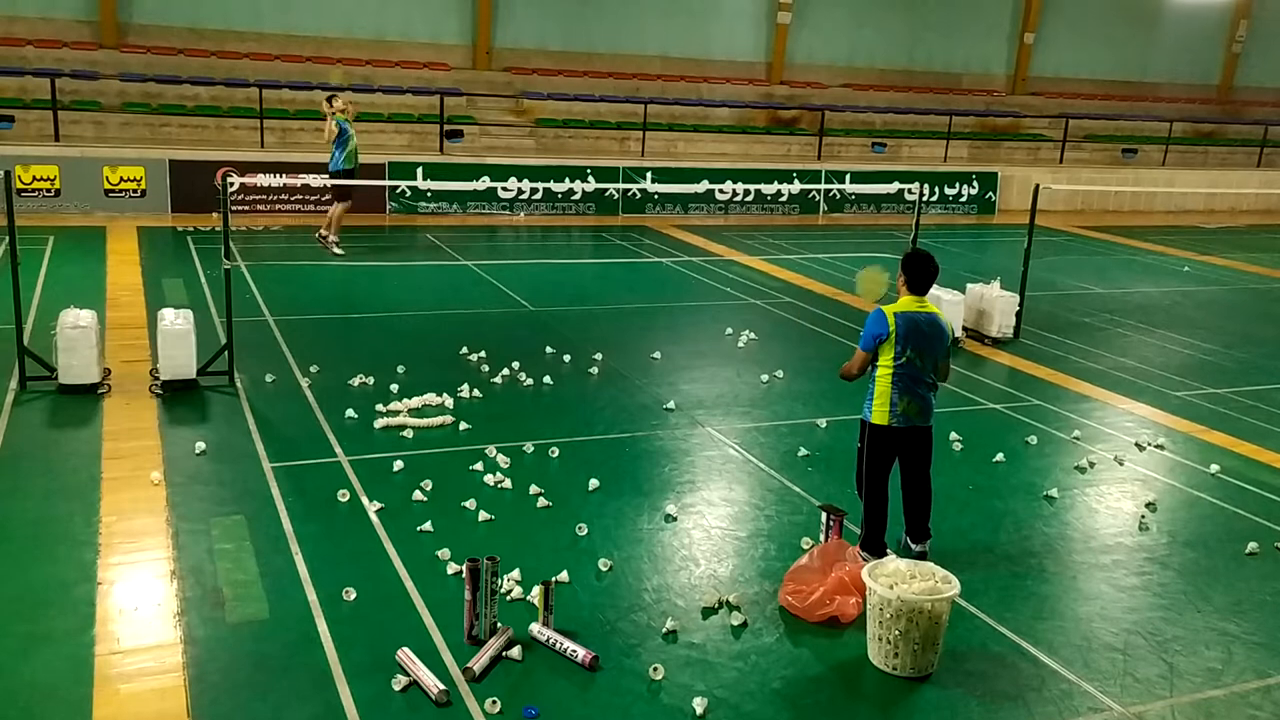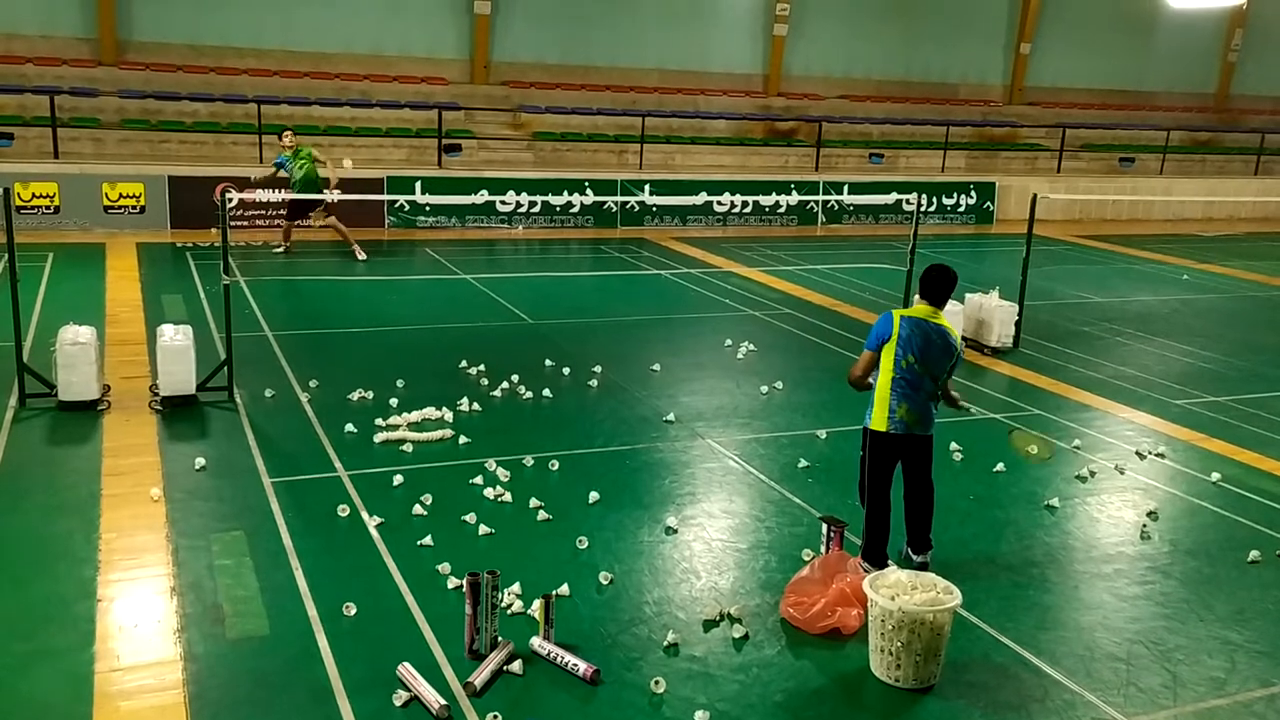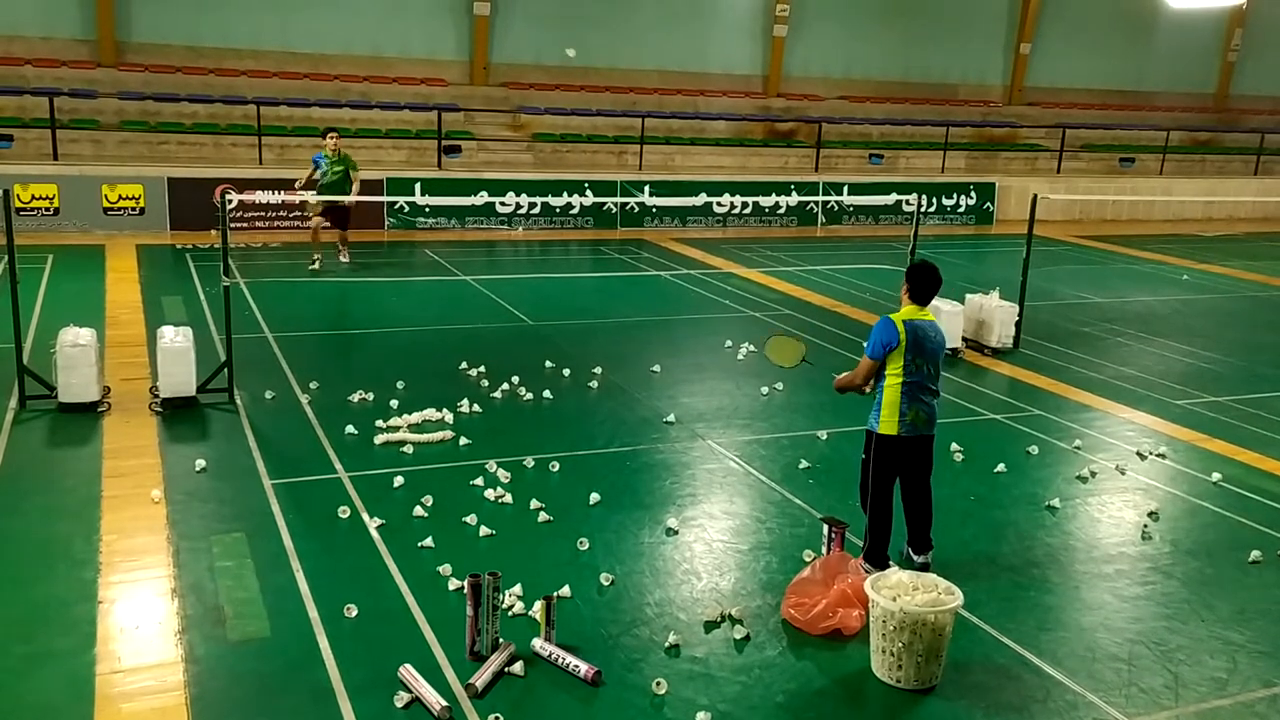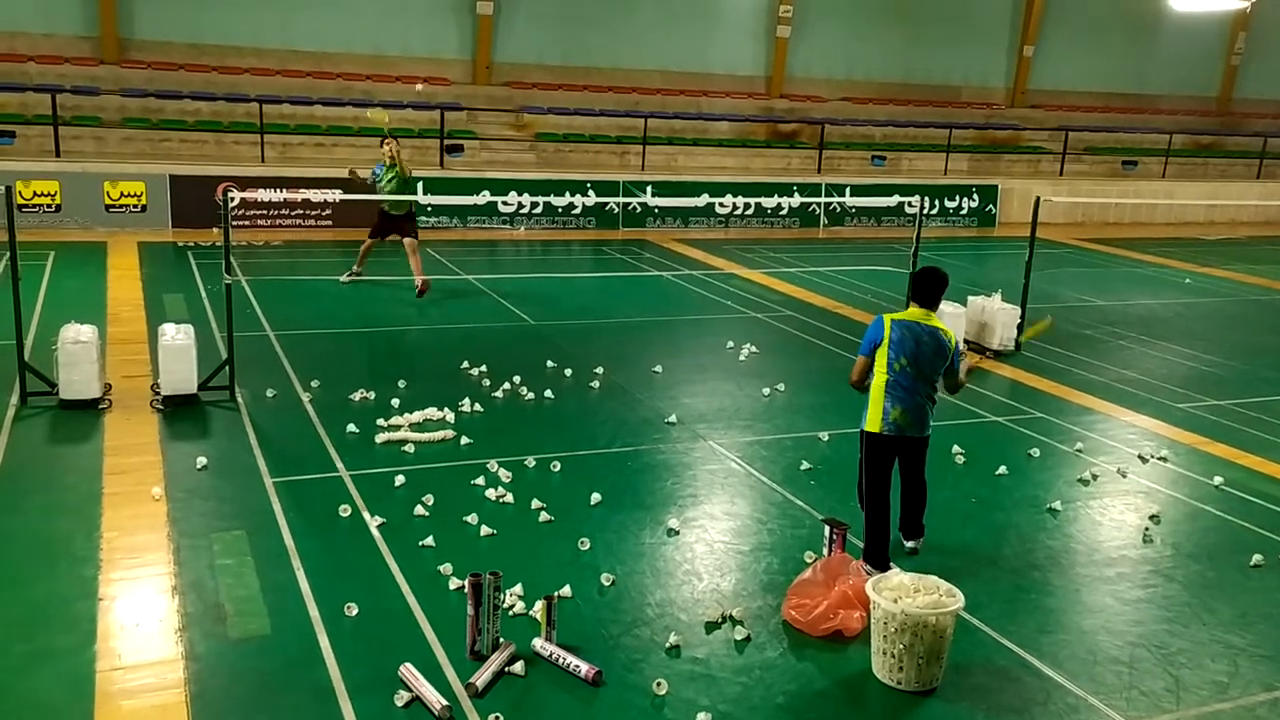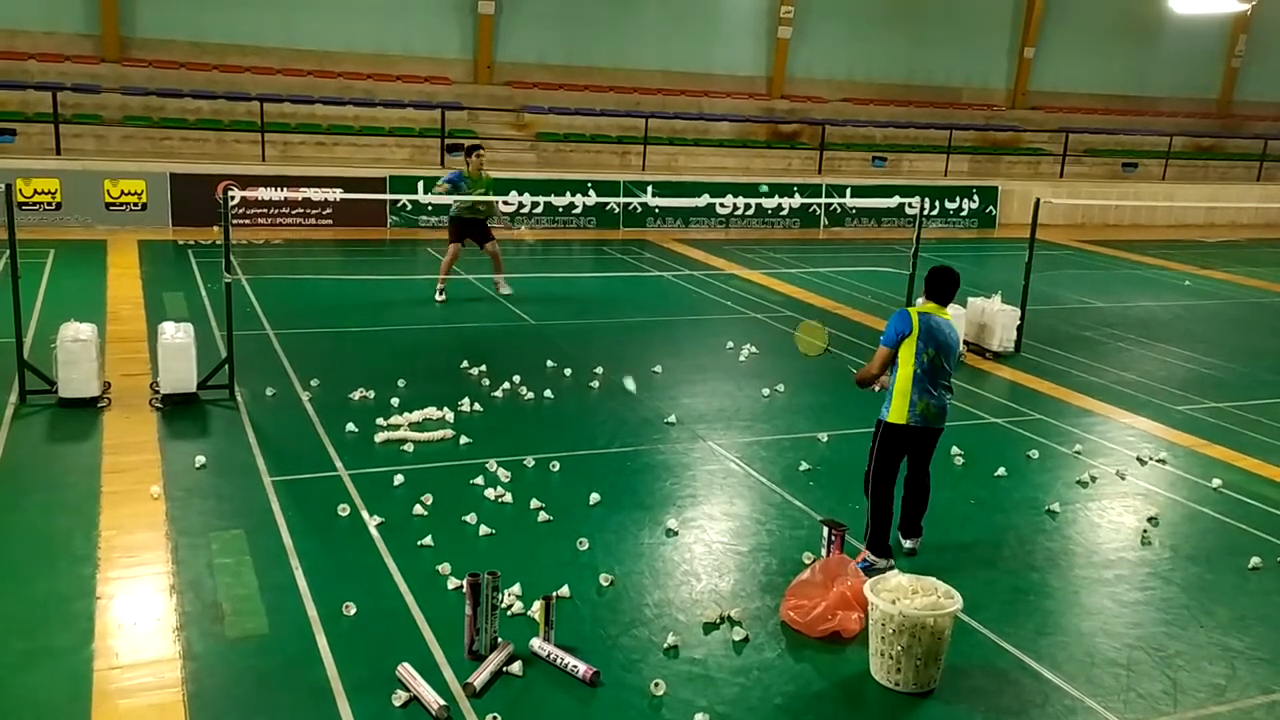
dt=0.5s
person 1, frame 1
left shoulder: (884, 317)
right shoulder: (941, 322)
left elbow: (855, 370)
right elbow: (944, 375)
left wrist: (844, 372)
left hip: (884, 417)
right hip: (922, 416)
left knee: (873, 483)
right knee: (917, 479)
left ankle: (872, 550)
right ankle: (918, 541)
person 1, frame 2
left shoulder: (893, 320)
right shoulder: (952, 340)
left elbow: (858, 373)
left wrist: (865, 384)
right wrist: (954, 400)
left hip: (885, 423)
right hip: (923, 426)
left knee: (876, 492)
right knee: (919, 488)
left ankle: (873, 561)
right ankle: (919, 551)
person 1, frame 3
left shoulder: (891, 325)
right shoulder: (937, 331)
left elbow: (860, 378)
left wrist: (841, 383)
right wrist: (878, 382)
left hip: (890, 426)
right hip: (925, 424)
left knee: (876, 493)
right knee: (918, 488)
left ankle: (875, 563)
right ankle: (921, 552)
person 1, frame 4
left shoulder: (884, 324)
right shoulder: (947, 339)
left elbow: (856, 378)
right elbow: (953, 386)
left wrist: (869, 385)
right wrist: (964, 370)
left hip: (881, 424)
right hip: (919, 425)
left knee: (874, 493)
right knee: (914, 480)
left ankle: (876, 564)
right ankle: (912, 536)
person 1, frame 5
left shoulder: (906, 317)
right shoulder: (952, 333)
left elbow: (875, 369)
left wrist: (861, 380)
left hip: (901, 415)
right hip: (935, 417)
left knee: (879, 480)
right knee: (918, 475)
left ankle: (878, 554)
right ankle: (911, 535)
